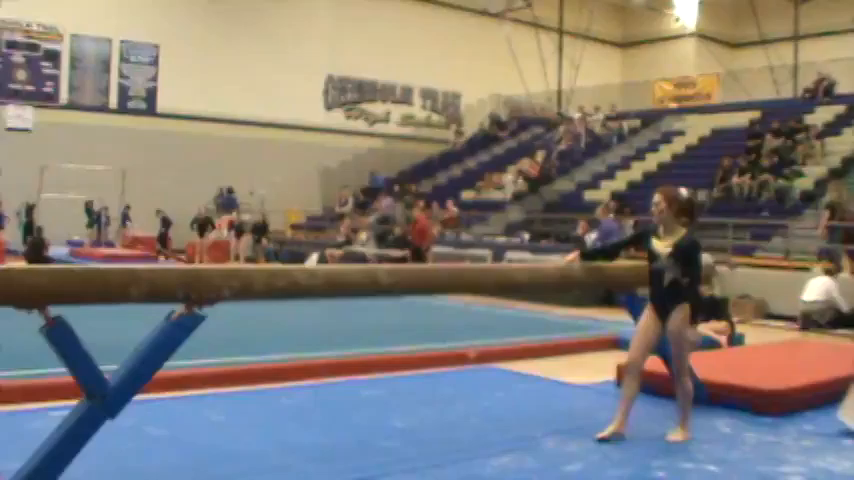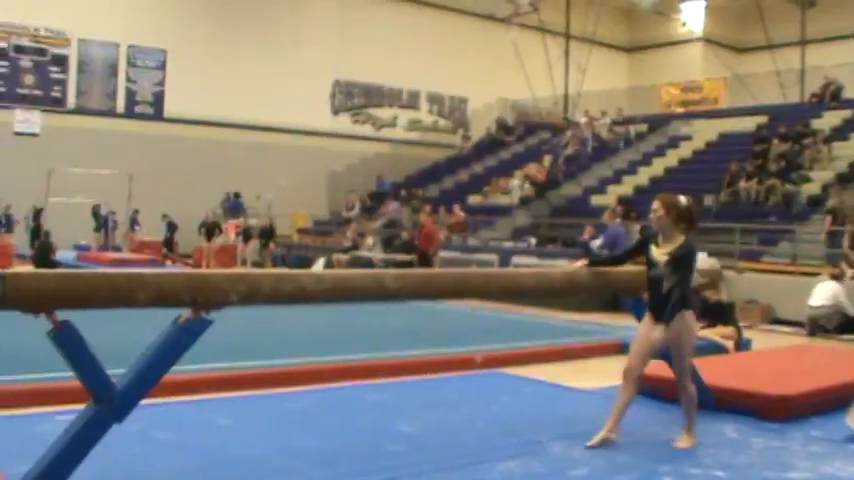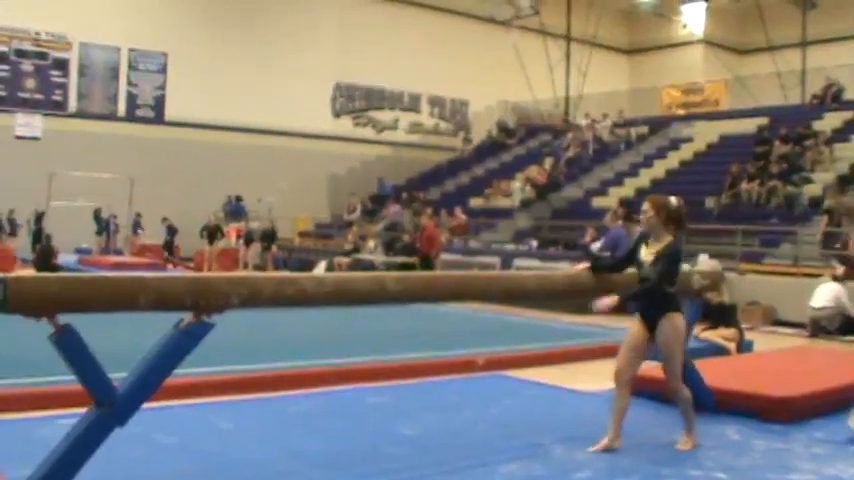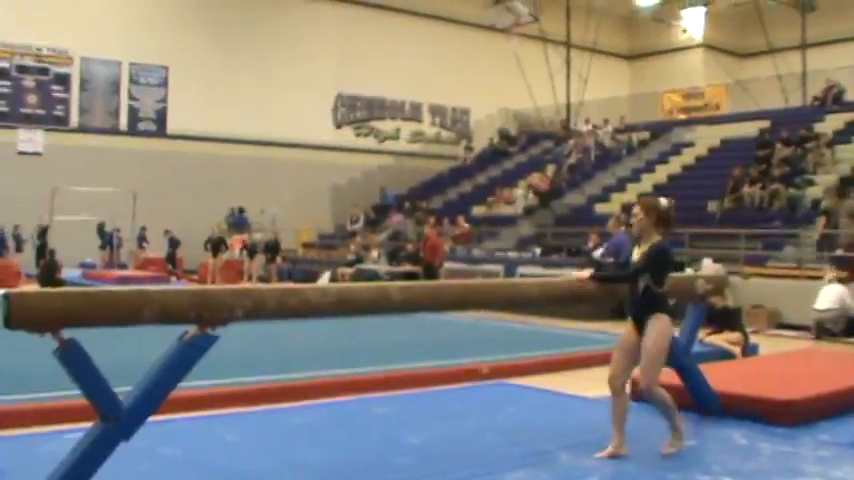
dt=0.1s
person 1, frame 1
left shoulder: (688, 243)
right shoulder: (649, 233)
left elbow: (694, 284)
right elbow: (615, 249)
left wrist: (690, 324)
right wrist: (581, 254)
left hip: (678, 307)
right hip: (655, 306)
left knee: (680, 371)
right knee: (633, 364)
left ankle: (684, 426)
right ankle: (619, 424)
person 1, frame 2
left shoulder: (685, 249)
right shoulder: (650, 241)
left elbow: (683, 291)
right elbow: (621, 258)
left wrist: (663, 326)
right wrist: (589, 261)
left hip: (678, 315)
right hip: (653, 313)
left knee: (682, 378)
right knee: (631, 371)
left ankle: (690, 433)
right ankle: (609, 430)
person 1, frame 3
left shoulder: (672, 249)
right shoulder: (643, 242)
left elbow: (652, 284)
right elbow: (619, 264)
left wrist: (618, 299)
right wrist: (592, 263)
left hip: (668, 316)
right hip: (644, 316)
left knee: (673, 381)
right knee: (621, 374)
left ankle: (690, 433)
right ankle: (613, 437)
person 1, frame 4
left shoulder: (660, 249)
right shoulder: (638, 245)
left elbow: (629, 277)
right elbow: (628, 275)
left wrist: (592, 275)
right wrist: (592, 273)
left hip: (656, 318)
right hip: (636, 318)
left knee: (648, 385)
right knee: (615, 380)
left ankle: (677, 431)
right ankle: (618, 443)
